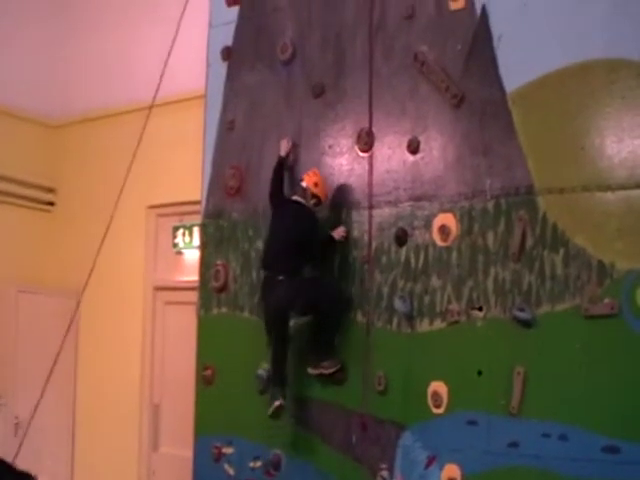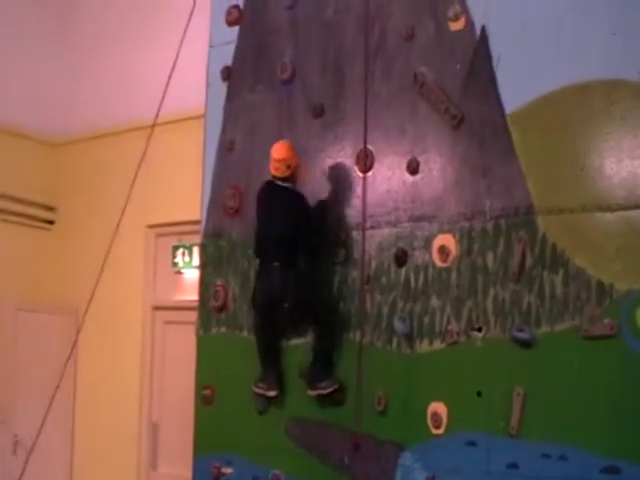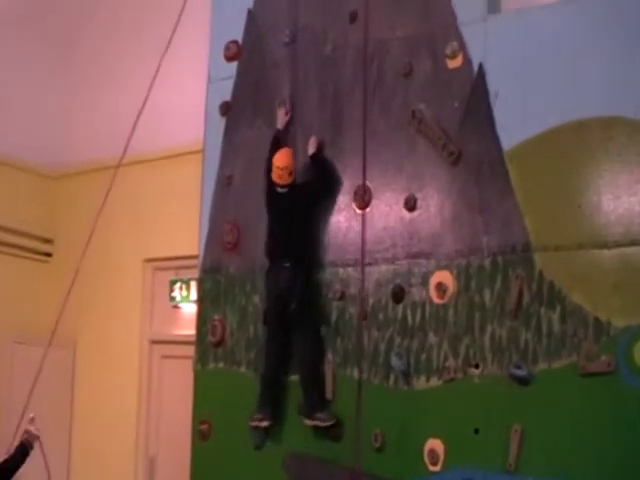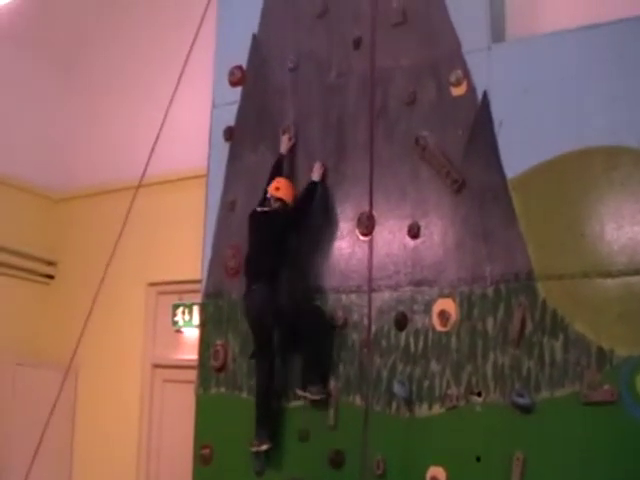
dt=1s
person 1, frame 1
left shoulder: (281, 207)
right shoulder: (308, 218)
left elbow: (275, 188)
right elbow: (313, 255)
left wrist: (282, 158)
right wrist: (333, 238)
left hip: (270, 288)
right hip: (292, 287)
left knee: (278, 342)
right knee: (335, 298)
left ankle: (277, 391)
right ankle: (319, 357)
person 1, frame 2
left shoulder: (264, 193)
right shoulder: (297, 201)
right elbow: (307, 240)
left hip: (265, 273)
right hip: (287, 274)
left knee: (265, 325)
left ankle: (269, 377)
right ankle: (317, 378)
person 1, frame 3
left shoulder: (272, 196)
right shoulder: (303, 196)
left elbow: (270, 160)
right elbow: (328, 181)
left wrist: (280, 129)
right wrist: (314, 153)
left hip: (275, 274)
right hip: (298, 274)
left knee: (275, 342)
right knee: (307, 340)
left ankle: (265, 409)
right ankle: (313, 408)
person 1, frame 4
left shoulder: (255, 216)
right shoulder: (278, 220)
left elbow: (272, 183)
right elbow: (301, 207)
left wrist: (282, 154)
right wrist: (314, 180)
left hip: (251, 296)
right hip: (271, 294)
left knee: (264, 363)
left ankle: (262, 433)
right ankle: (309, 382)
